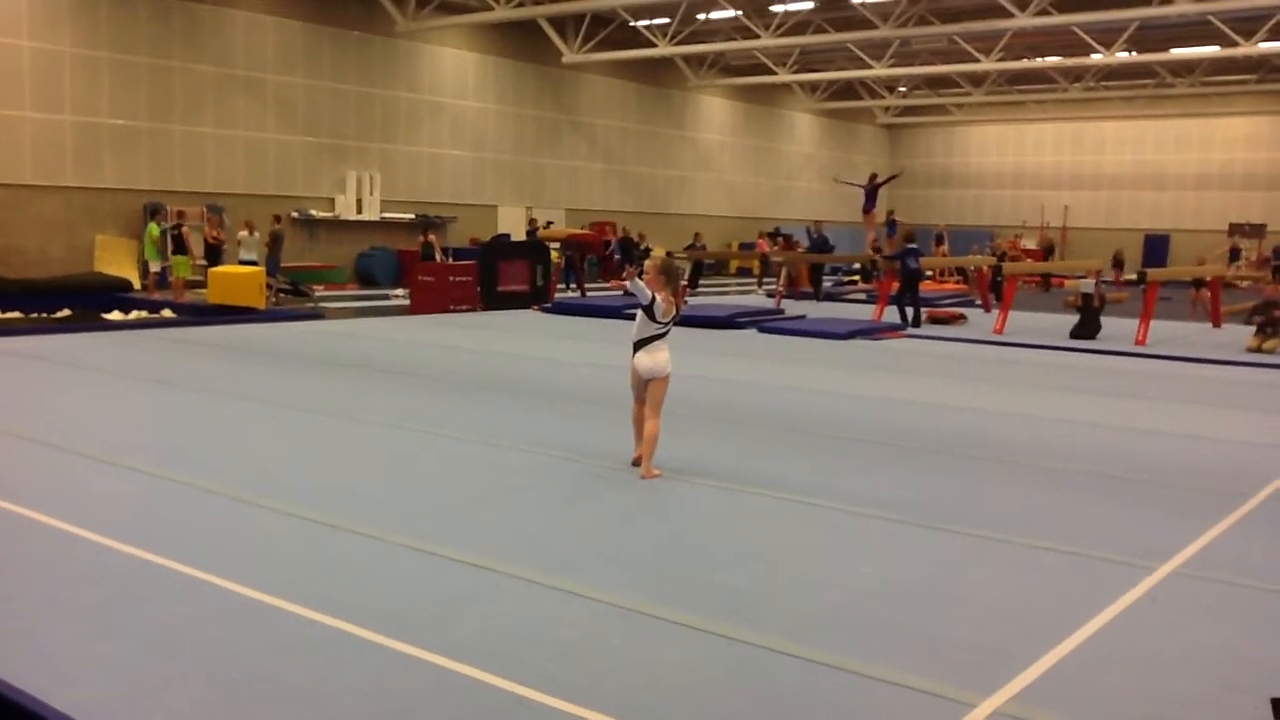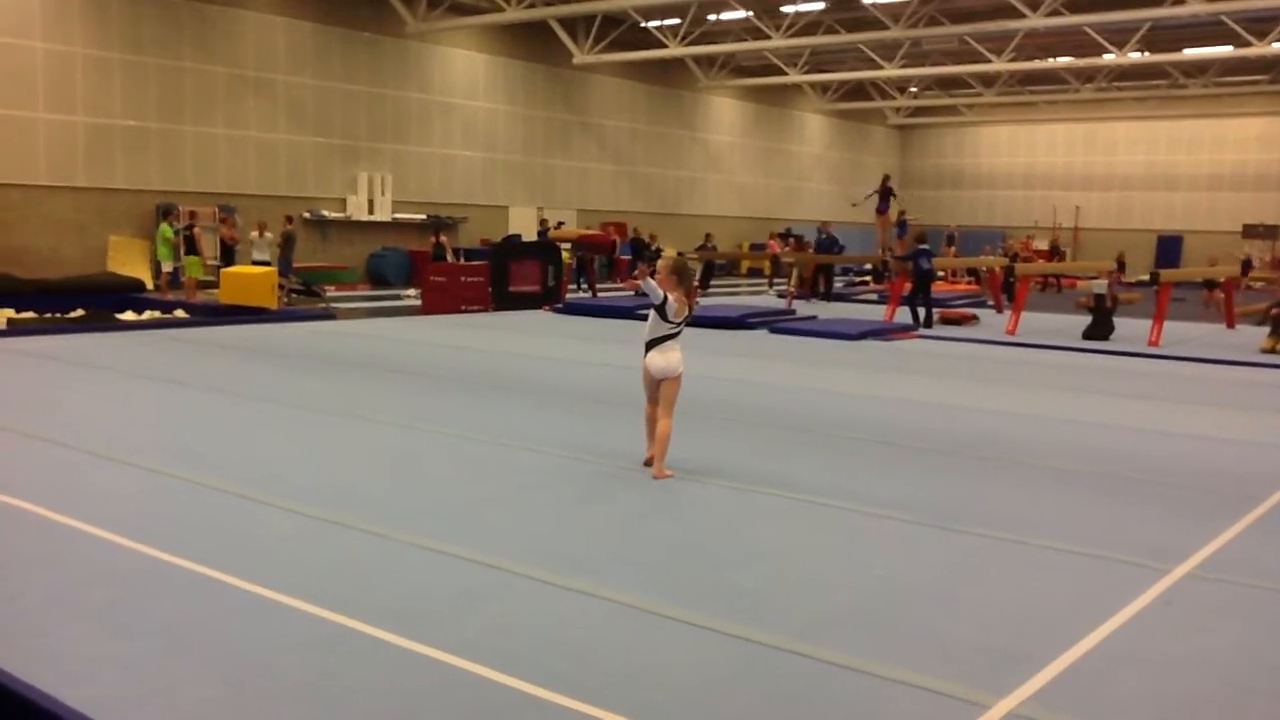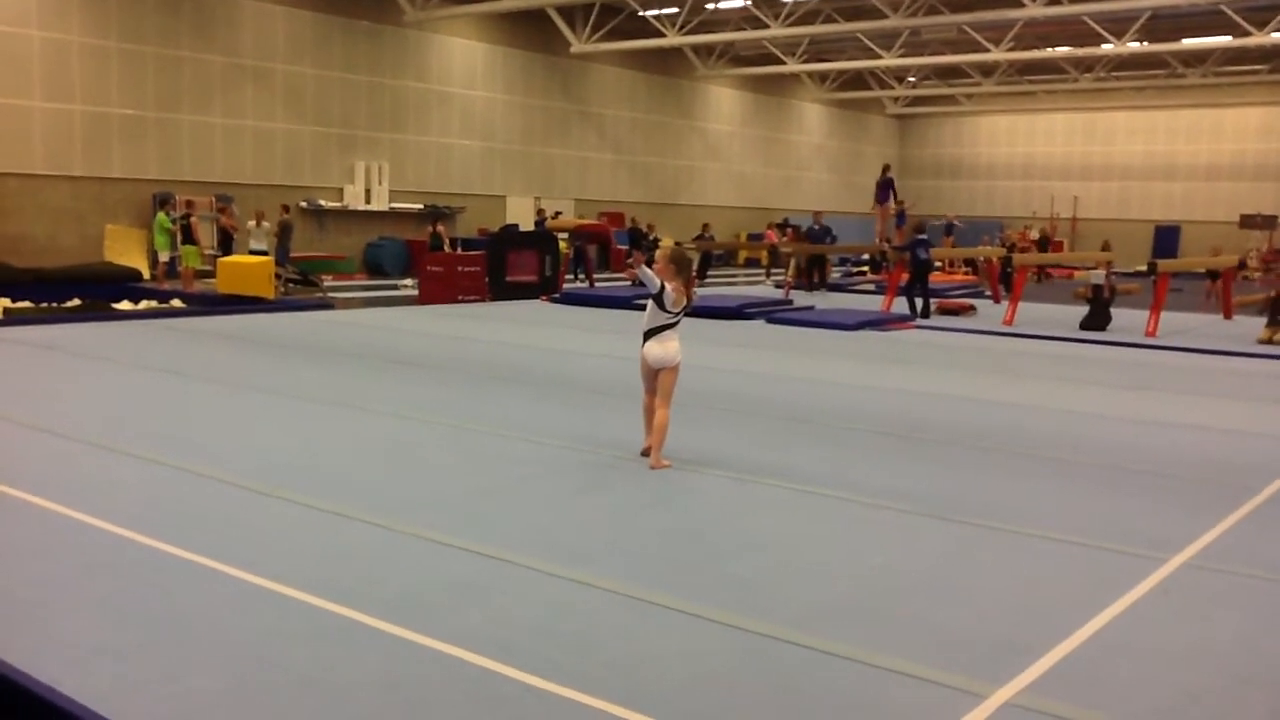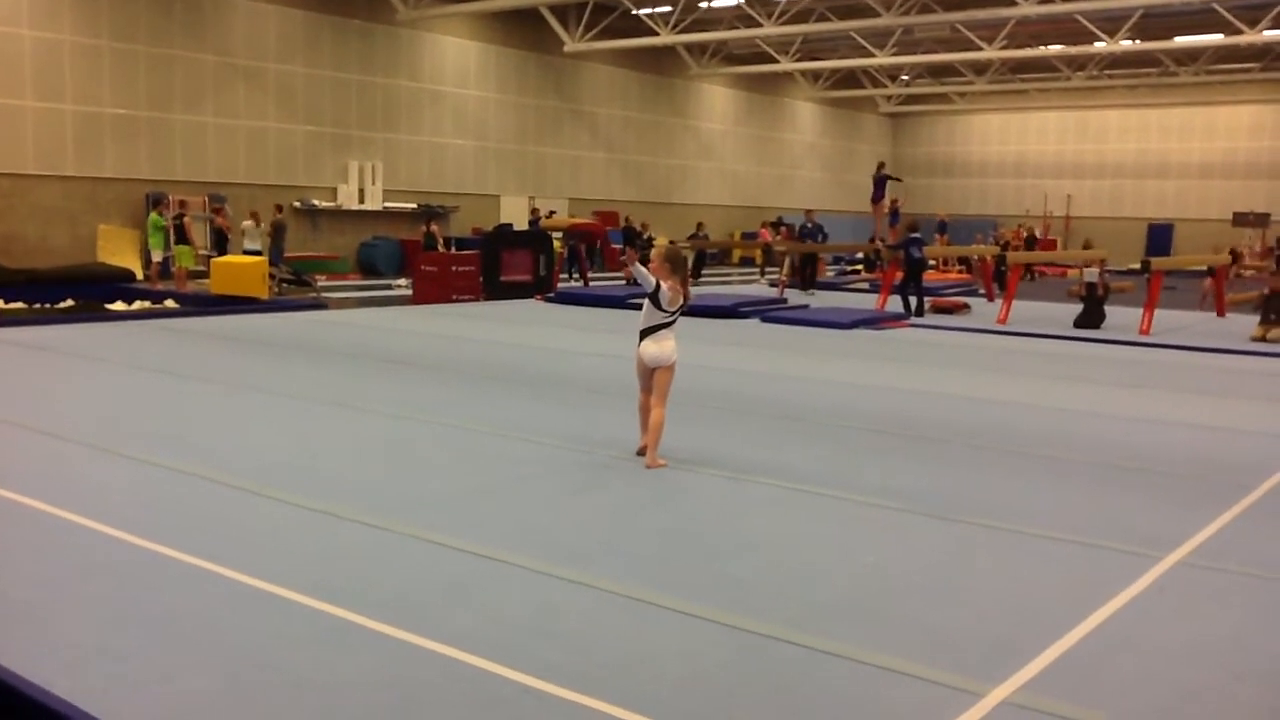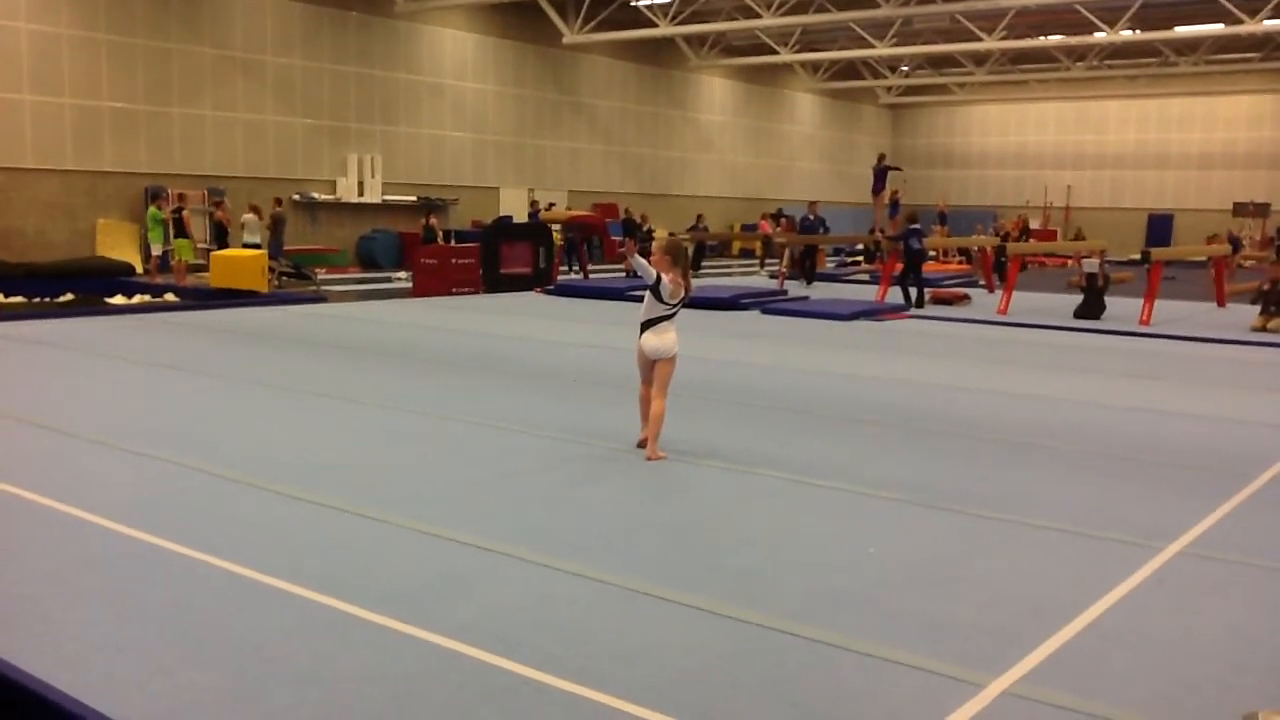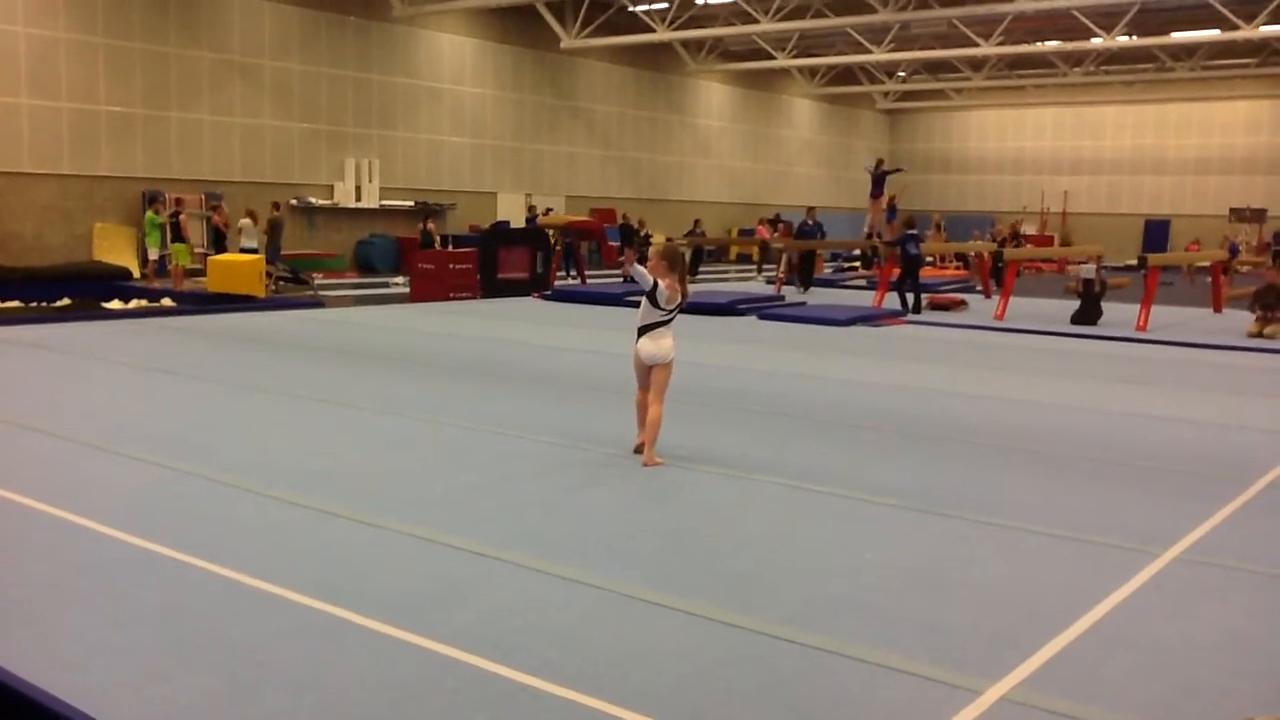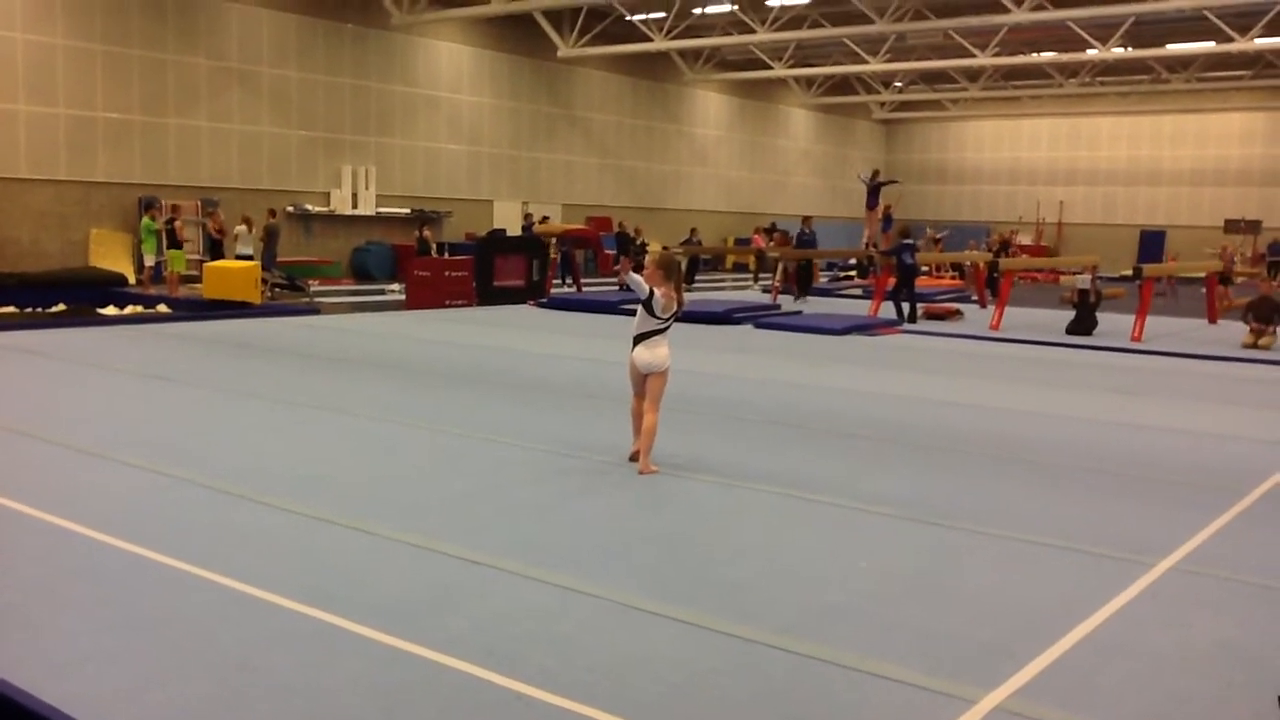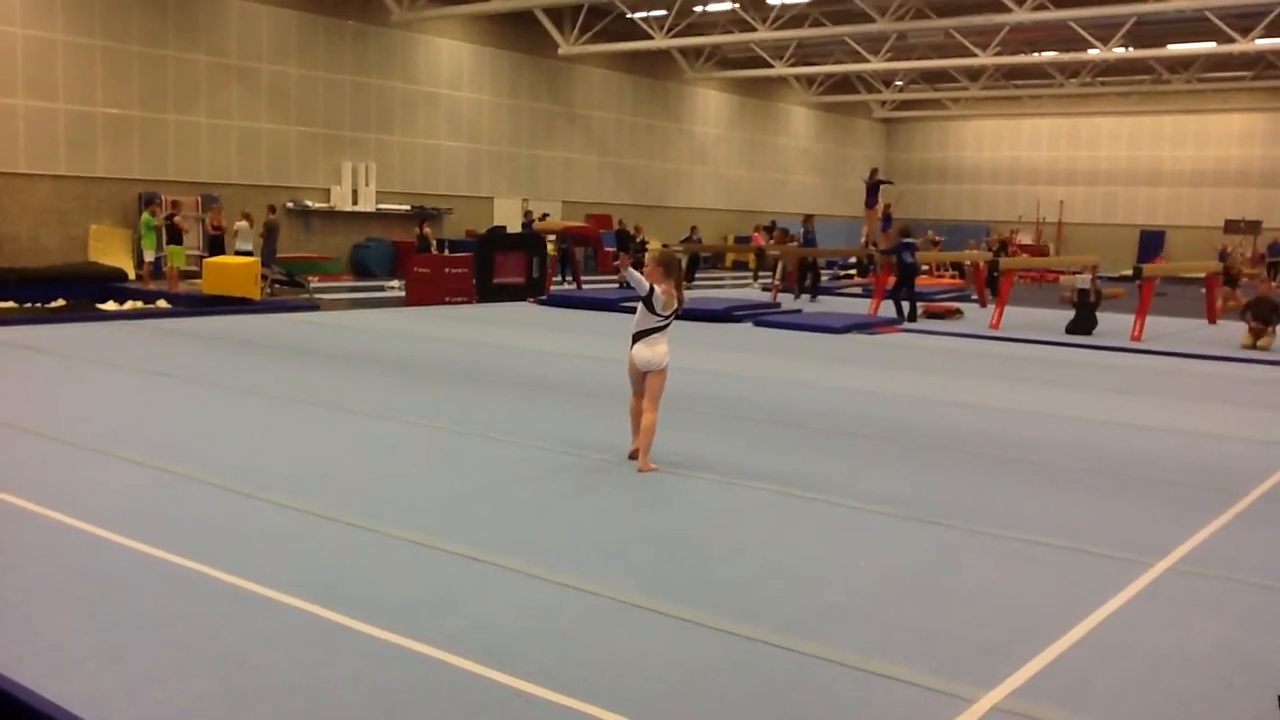
dt=0.3s
person 1, frame 1
left shoulder: (655, 301)
right shoulder: (671, 301)
left elbow: (643, 292)
right elbow: (646, 290)
left wrist: (631, 280)
right wrist: (628, 283)
left hip: (642, 358)
right hip: (661, 361)
left knee: (638, 405)
right knee: (653, 415)
left ankle: (638, 451)
right ankle: (647, 466)
person 1, frame 2
left shoulder: (667, 301)
right shoulder: (684, 301)
left elbow: (655, 292)
left wrist: (643, 279)
right wrist: (642, 284)
left hip: (654, 358)
right hip: (673, 361)
left knee: (651, 405)
right knee: (665, 415)
left ankle: (651, 451)
right ankle: (659, 466)
person 1, frame 3
left shoulder: (664, 291)
right shoulder: (683, 292)
left elbow: (652, 281)
left wrist: (640, 267)
right wrist: (640, 271)
left hip: (652, 348)
right hip: (671, 351)
left knee: (649, 395)
right knee: (663, 405)
left ankle: (649, 441)
right ankle: (656, 456)
person 1, frame 4
left shoulder: (660, 289)
right shoulder: (681, 292)
left elbow: (647, 279)
left wrist: (634, 265)
right wrist: (635, 269)
left hip: (648, 347)
right hip: (667, 350)
left knee: (645, 394)
right knee: (659, 404)
left ankle: (645, 440)
right ankle: (652, 455)
person 1, frame 5
left shoulder: (660, 281)
right shoulder: (682, 284)
left elbow: (646, 271)
left wrist: (633, 256)
right wrist: (635, 260)
left hip: (649, 339)
right hip: (668, 342)
left knee: (646, 386)
right knee: (660, 395)
left ankle: (645, 431)
right ankle: (652, 448)
person 1, frame 6
left shoulder: (657, 287)
right shoulder: (679, 290)
left elbow: (644, 278)
left wrist: (631, 265)
right wrist: (634, 267)
left hip: (645, 345)
right hip: (665, 348)
left knee: (643, 391)
right knee: (656, 401)
left ankle: (641, 436)
right ankle: (649, 453)
person 1, frame 7
left shoulder: (653, 296)
right shoulder: (674, 298)
left elbow: (640, 286)
left wrist: (627, 274)
right wrist: (630, 275)
left hip: (641, 354)
right hip: (660, 356)
left knee: (638, 398)
right knee: (652, 409)
left ankle: (637, 443)
right ankle: (645, 461)
person 1, frame 8
left shoulder: (652, 293)
right shoulder: (675, 296)
left elbow: (640, 283)
left wrist: (627, 270)
right wrist: (628, 272)
left hip: (640, 351)
right hip: (659, 355)
left knee: (637, 397)
right knee: (651, 408)
left ankle: (635, 442)
right ankle: (643, 459)
